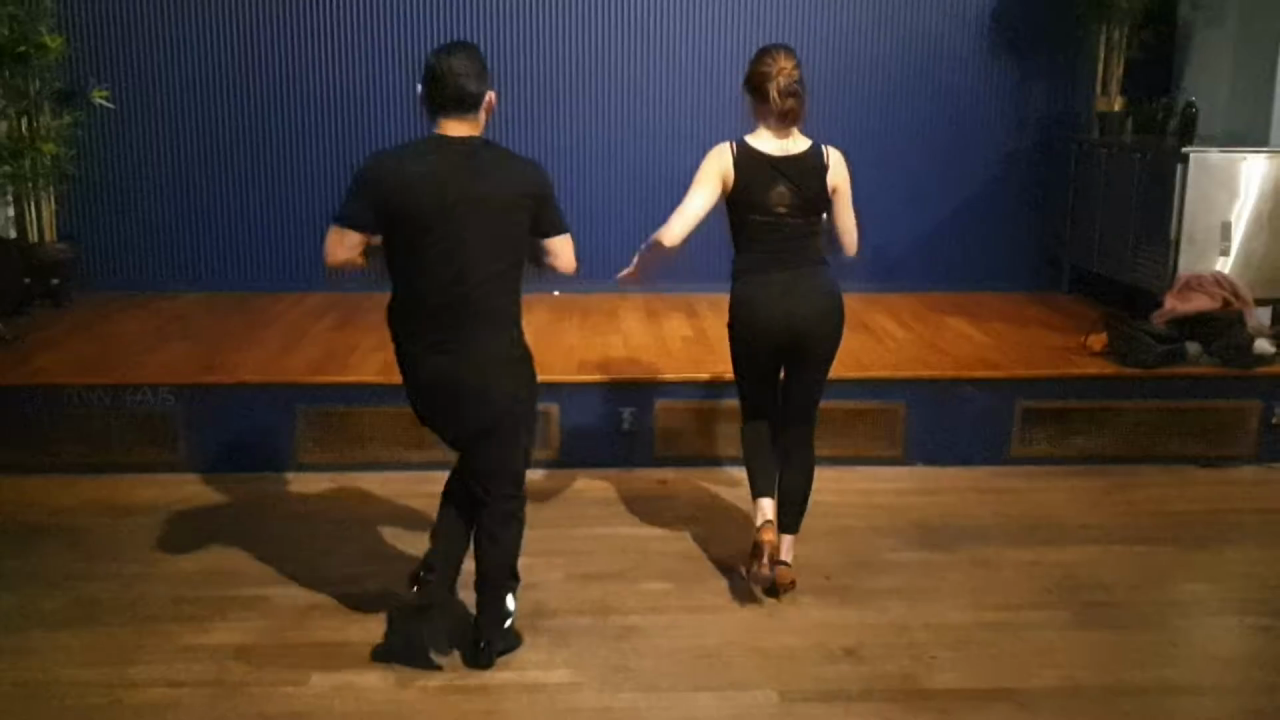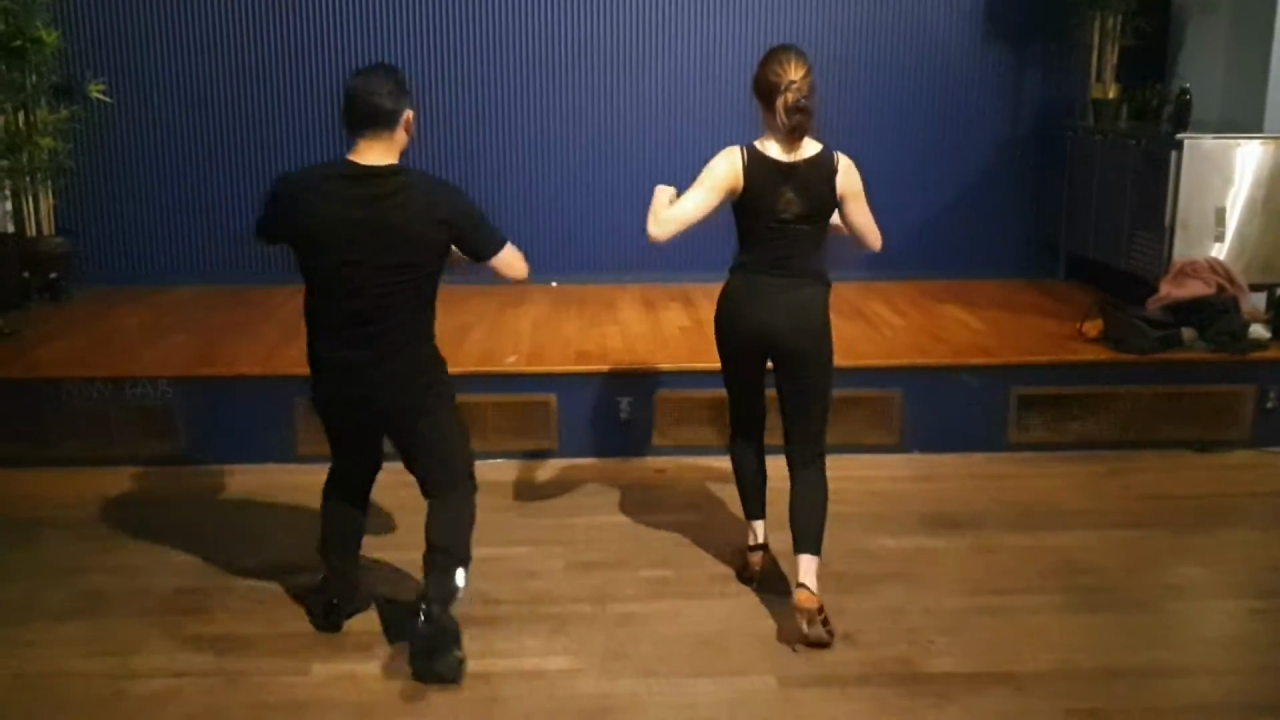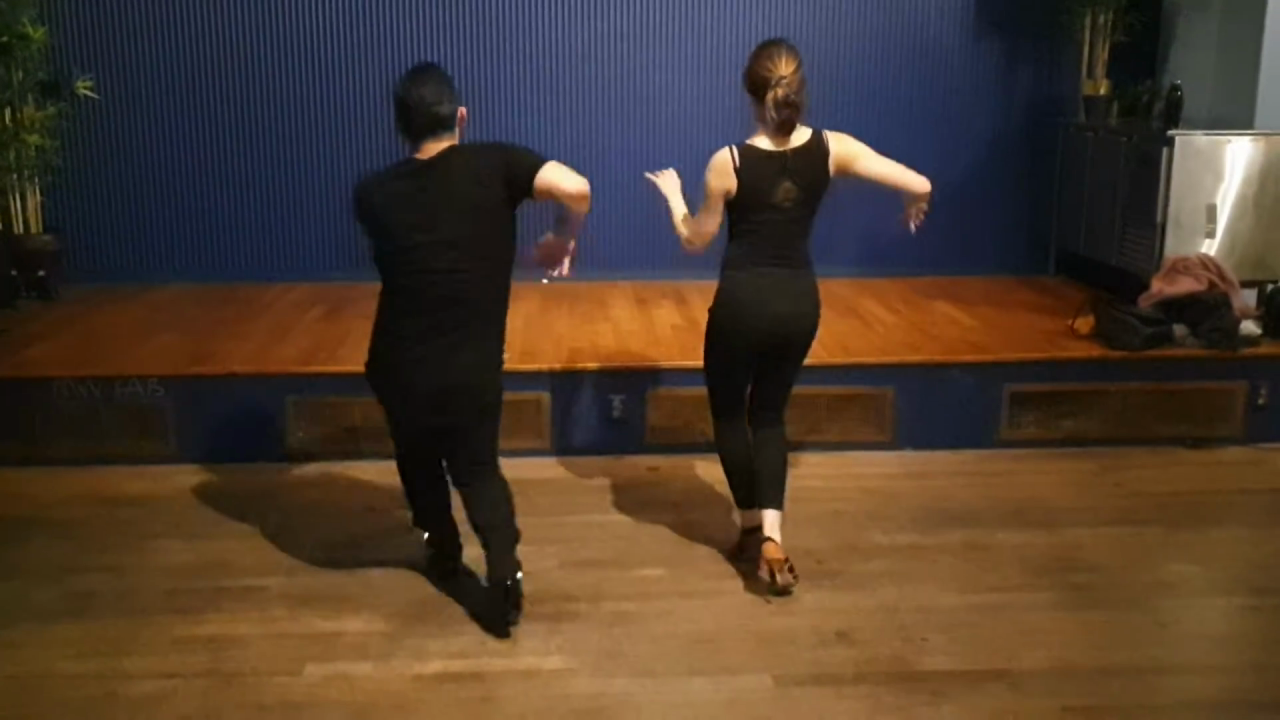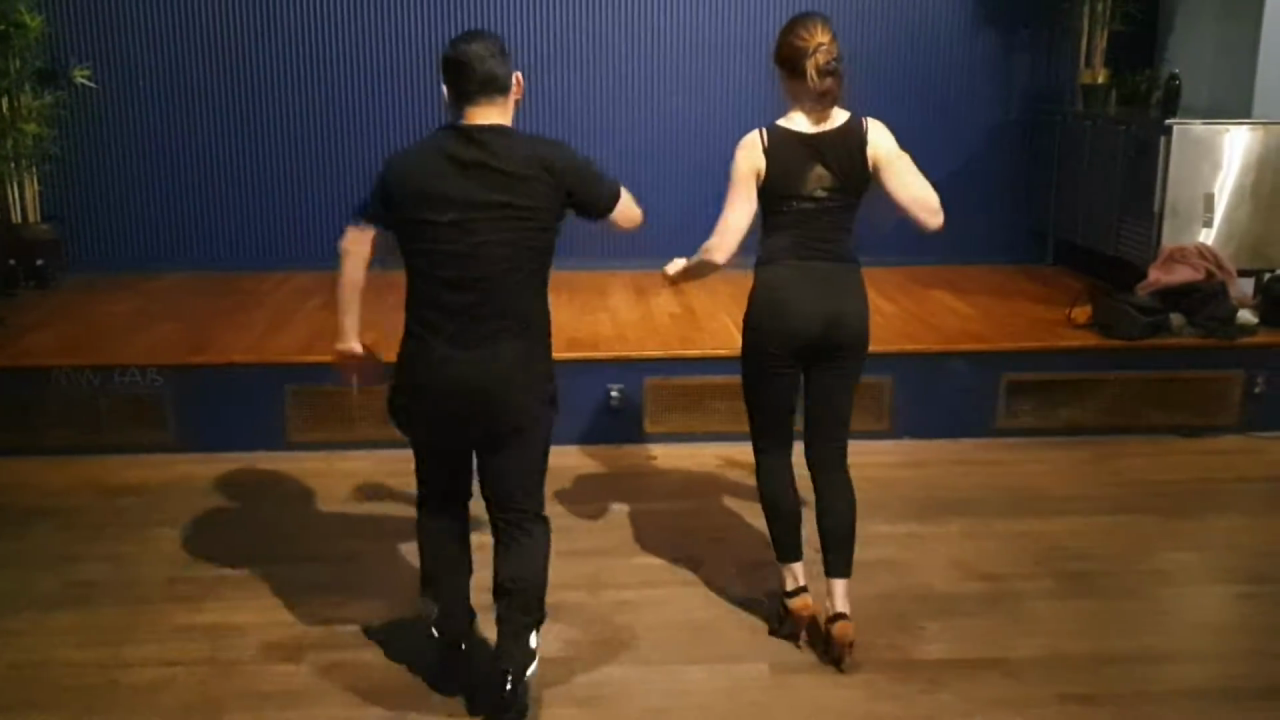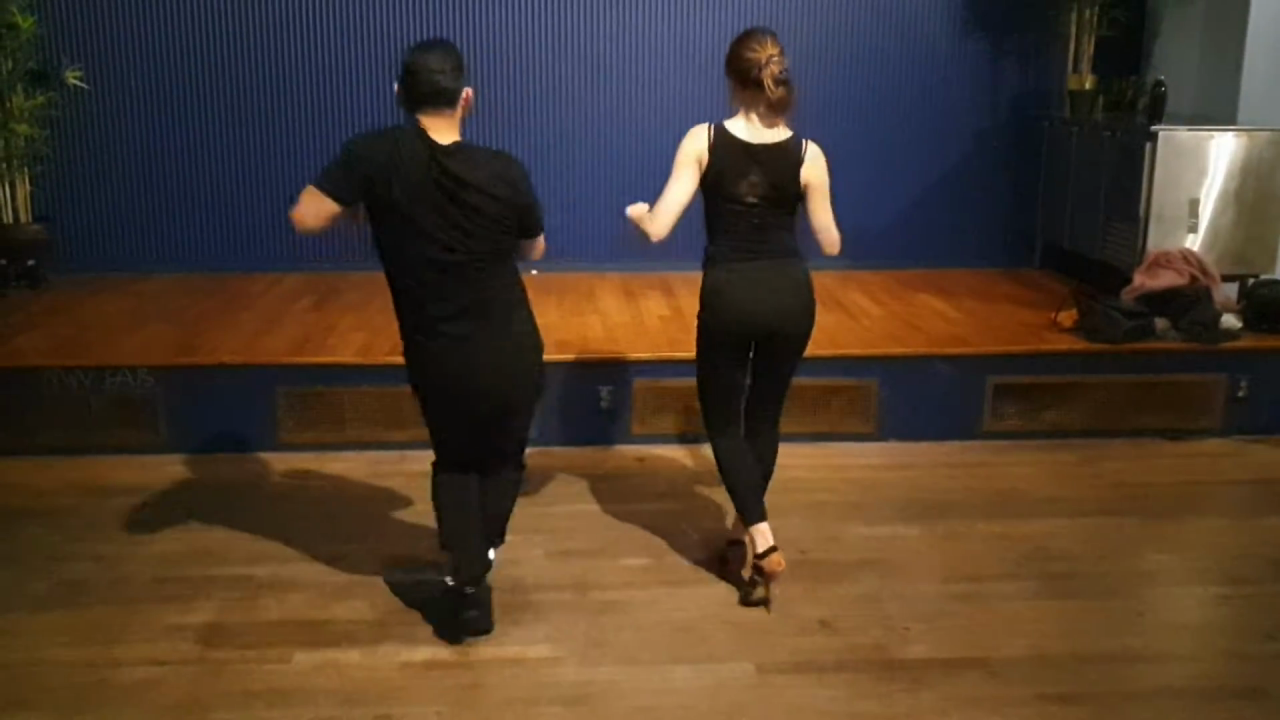
dt=1s
person 1, frame 1
left shoulder: (385, 171)
right shoulder: (524, 176)
left elbow: (337, 255)
right elbow: (564, 262)
left hip: (425, 371)
right hip: (495, 369)
left knee: (473, 463)
right knee: (498, 496)
left ankle: (437, 573)
right ankle: (491, 631)
person 1, frame 2
left shoulder: (299, 193)
right shoulder: (437, 199)
left elbow: (269, 234)
right elbow: (516, 269)
right wrist: (450, 247)
left hip: (333, 381)
right hip: (413, 383)
left knee: (349, 474)
right knee: (451, 489)
left ankle: (334, 594)
right ankle: (433, 618)
person 1, frame 3
left shoulder: (373, 193)
right shoulder: (495, 166)
right elbow: (576, 187)
right wrist: (562, 242)
left hip: (399, 368)
right hip: (473, 369)
left knee: (417, 457)
right knee: (479, 469)
left ankle: (440, 548)
right ankle: (504, 577)
person 1, frame 4
left shoulder: (406, 166)
right shoulder: (550, 162)
left elbow: (355, 250)
right elbow: (630, 216)
left wrist: (350, 333)
left hip: (428, 375)
right hip: (517, 377)
left knee: (441, 507)
right knee: (519, 518)
left ankle: (452, 635)
person 1, frame 5
left shoulder: (375, 155)
right shoulder: (504, 171)
left elbow: (304, 219)
right elbow: (534, 253)
left wrist: (357, 199)
left hip: (437, 359)
right hip: (512, 354)
left knee: (455, 466)
right knee: (503, 462)
left ankle: (467, 591)
right ankle: (478, 574)
person 2, frame 1
left shoulder: (727, 157)
right shoulder: (828, 161)
left elbow: (671, 235)
right elbow: (849, 245)
left wrist: (641, 262)
left hip: (756, 305)
right hip: (818, 304)
left knee: (758, 416)
right knee: (797, 424)
left ankle: (765, 521)
right ankle: (784, 557)
person 2, frame 2
left shoulder: (737, 163)
right shoulder: (838, 167)
left elbow: (662, 230)
right elbow: (873, 242)
left wrist: (659, 199)
left hip: (744, 309)
right hip: (806, 315)
left knee: (746, 427)
right knee: (807, 451)
left ankle: (756, 546)
right ankle: (807, 586)
person 2, frame 3
left shoulder: (728, 162)
right shoulder: (831, 148)
left elbow: (694, 241)
right elbow: (920, 186)
left wrist: (672, 193)
right wrist: (917, 207)
left hip: (741, 302)
right hip: (799, 301)
left knee: (730, 416)
right knee: (768, 415)
left ankle: (750, 528)
right ankle: (772, 535)
person 2, frame 4
left shoulder: (758, 145)
right shoulder: (870, 136)
left elbow: (720, 251)
right elbow: (931, 217)
left wrist: (680, 271)
right wrist: (886, 180)
left hip: (780, 304)
right hip: (844, 304)
left knee: (773, 450)
right knee: (830, 455)
left ankle: (795, 590)
right ankle: (840, 609)
person 2, frame 5
left shoulder: (703, 142)
right shoulder: (806, 155)
left elbow: (658, 229)
right elbow: (831, 244)
left wrist: (635, 211)
left hip: (729, 297)
right hip: (789, 296)
left knee: (723, 421)
right knee: (764, 417)
left ankle: (763, 543)
right ankle: (748, 535)
